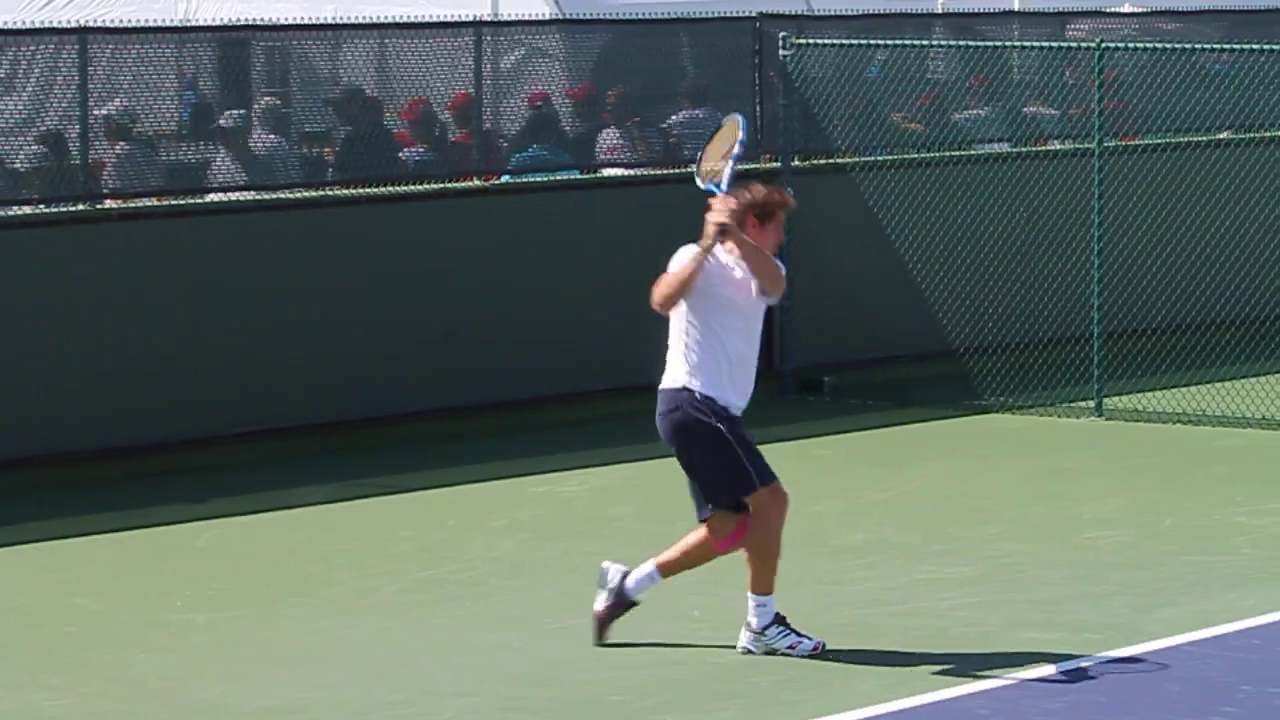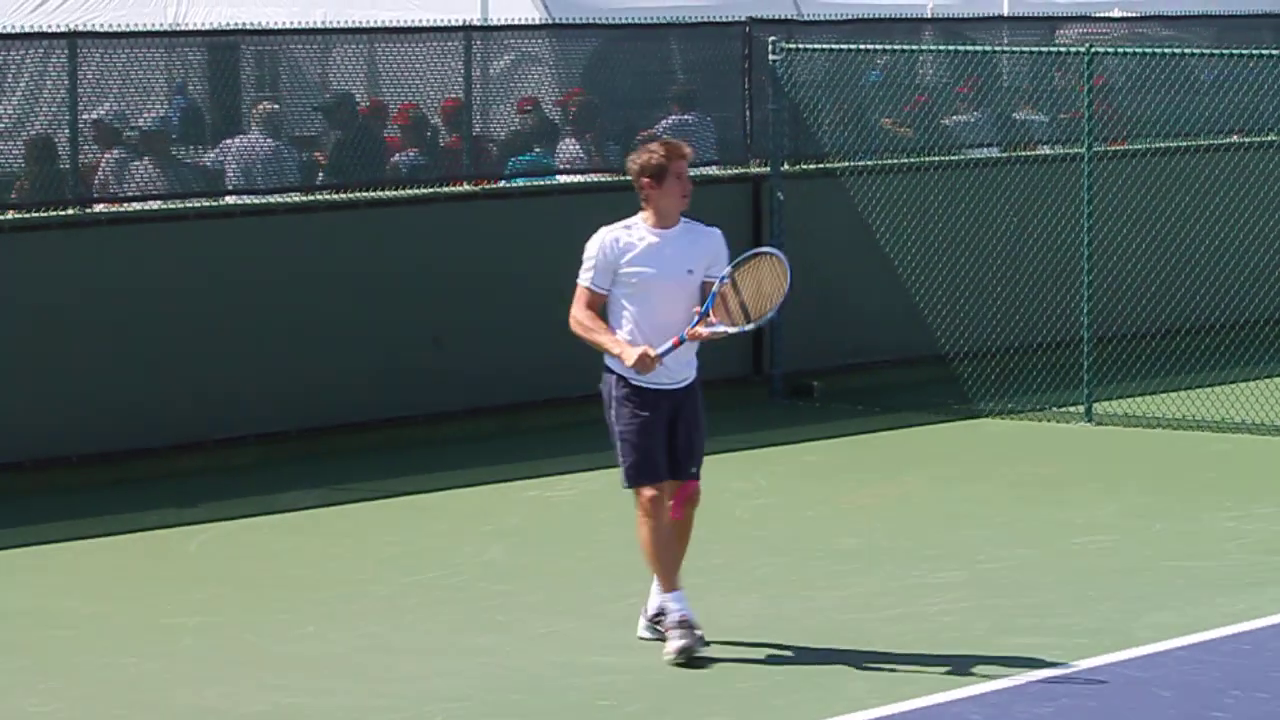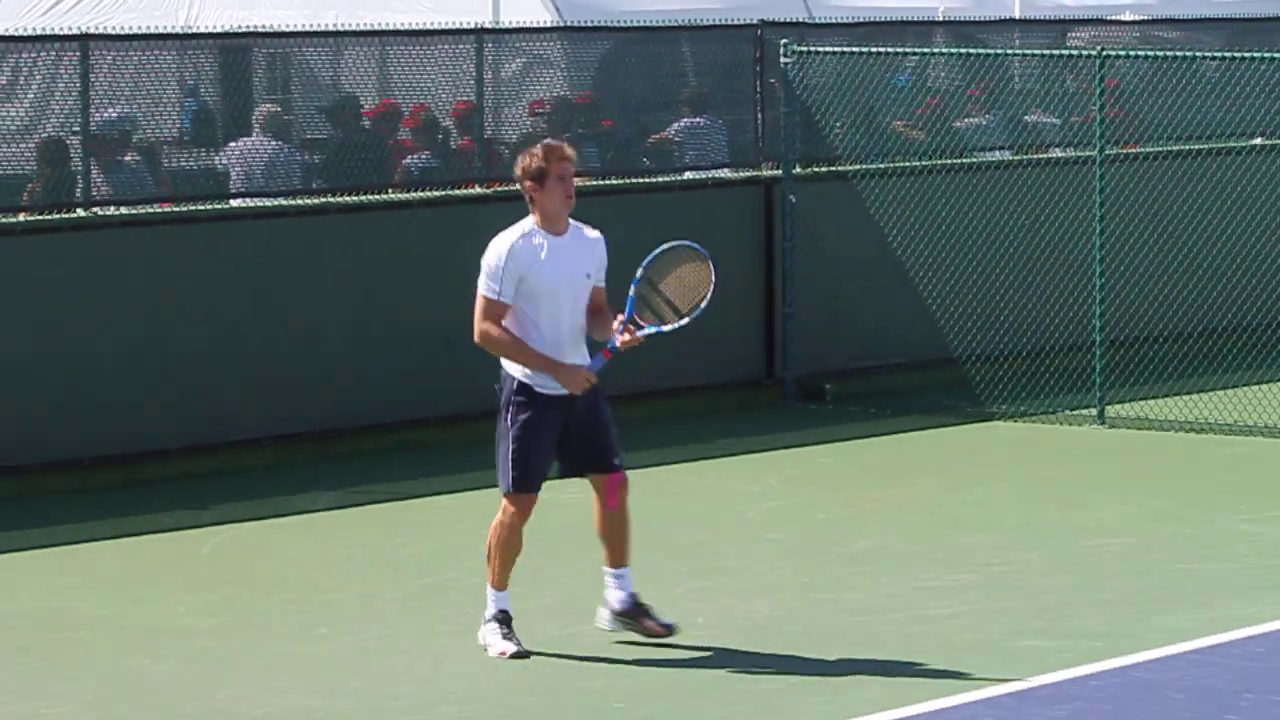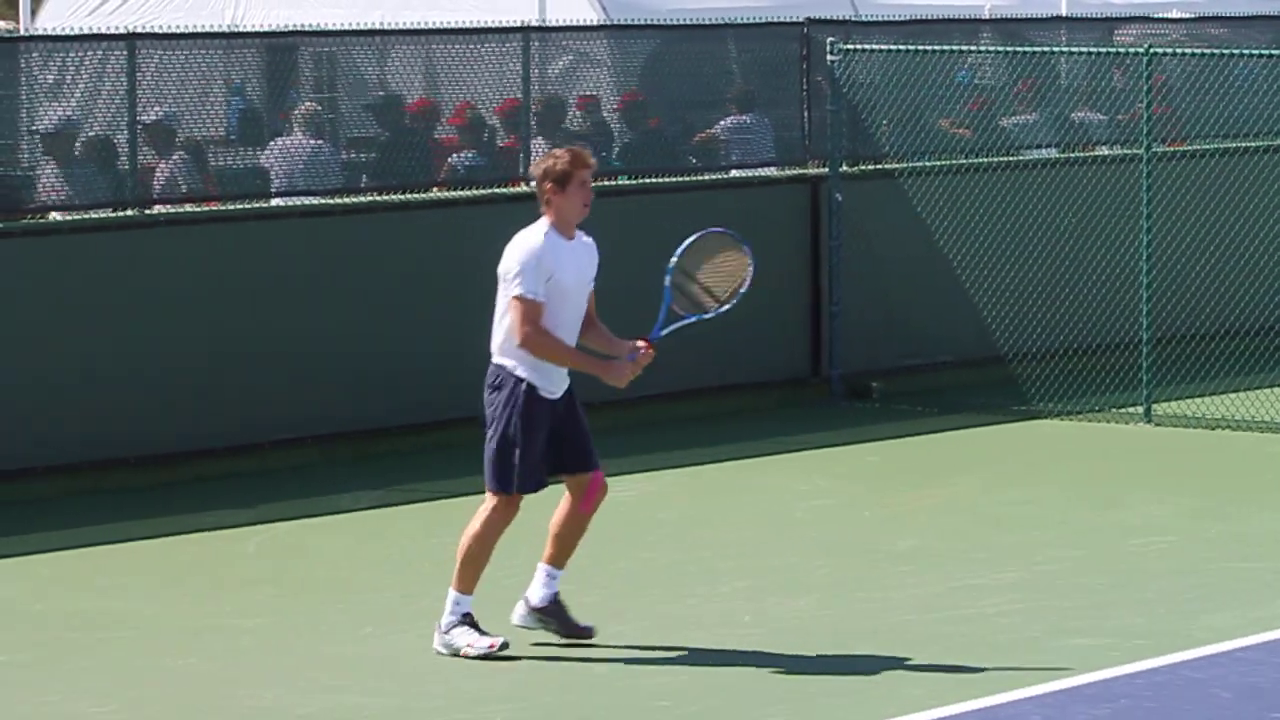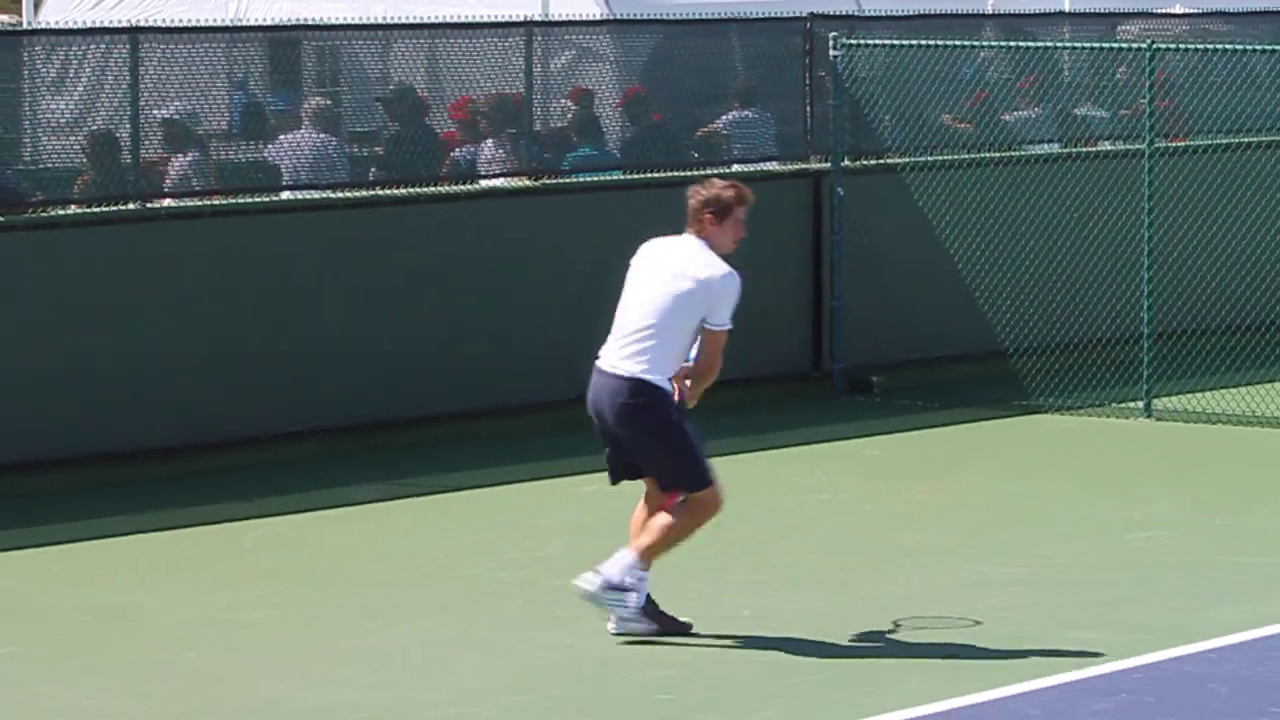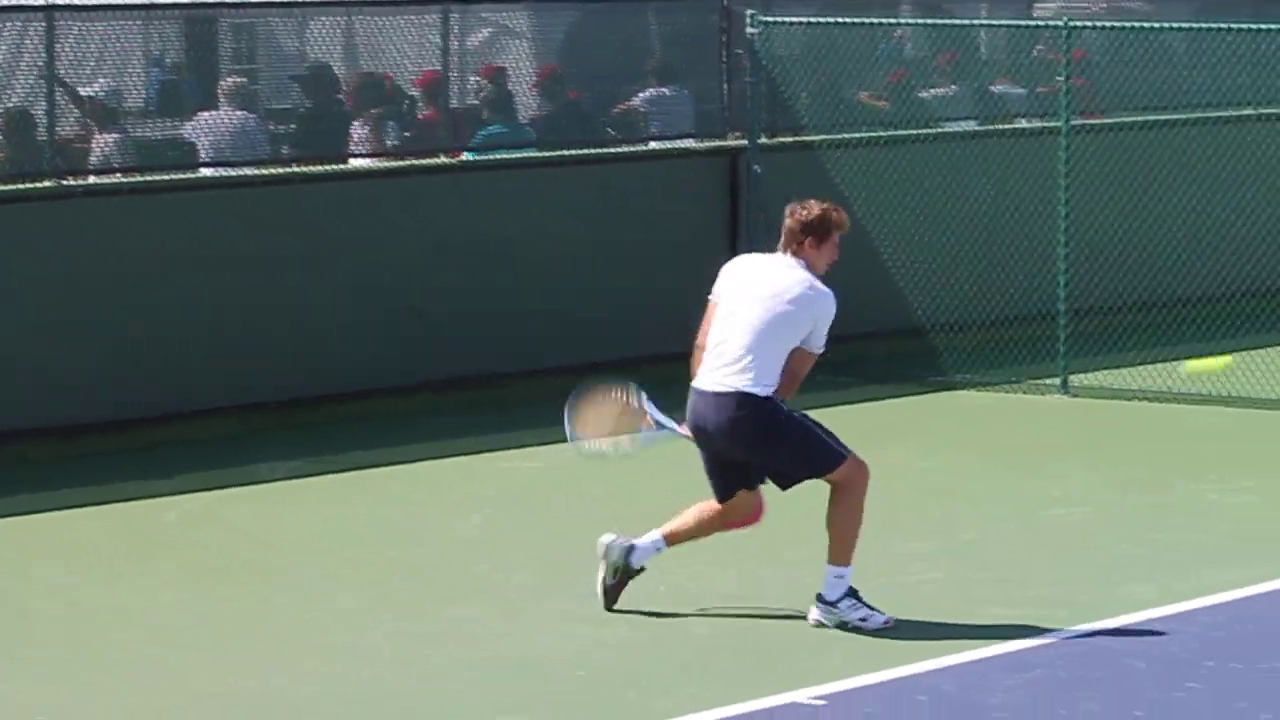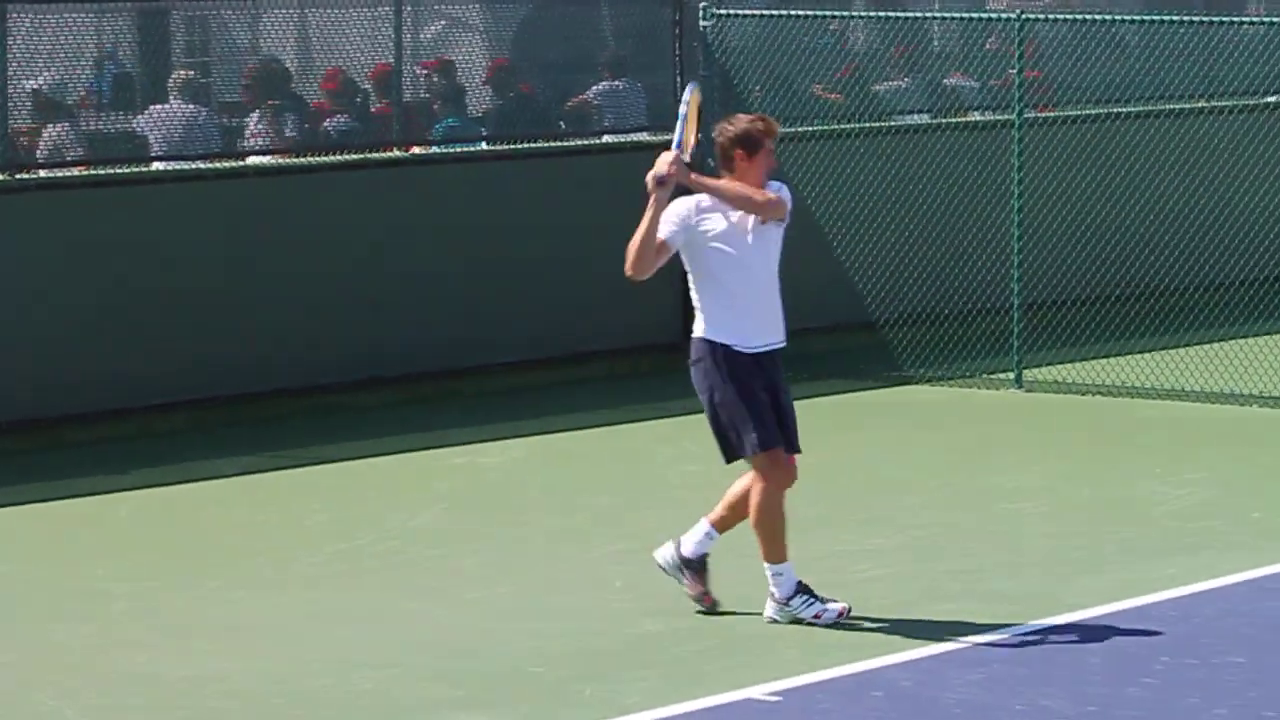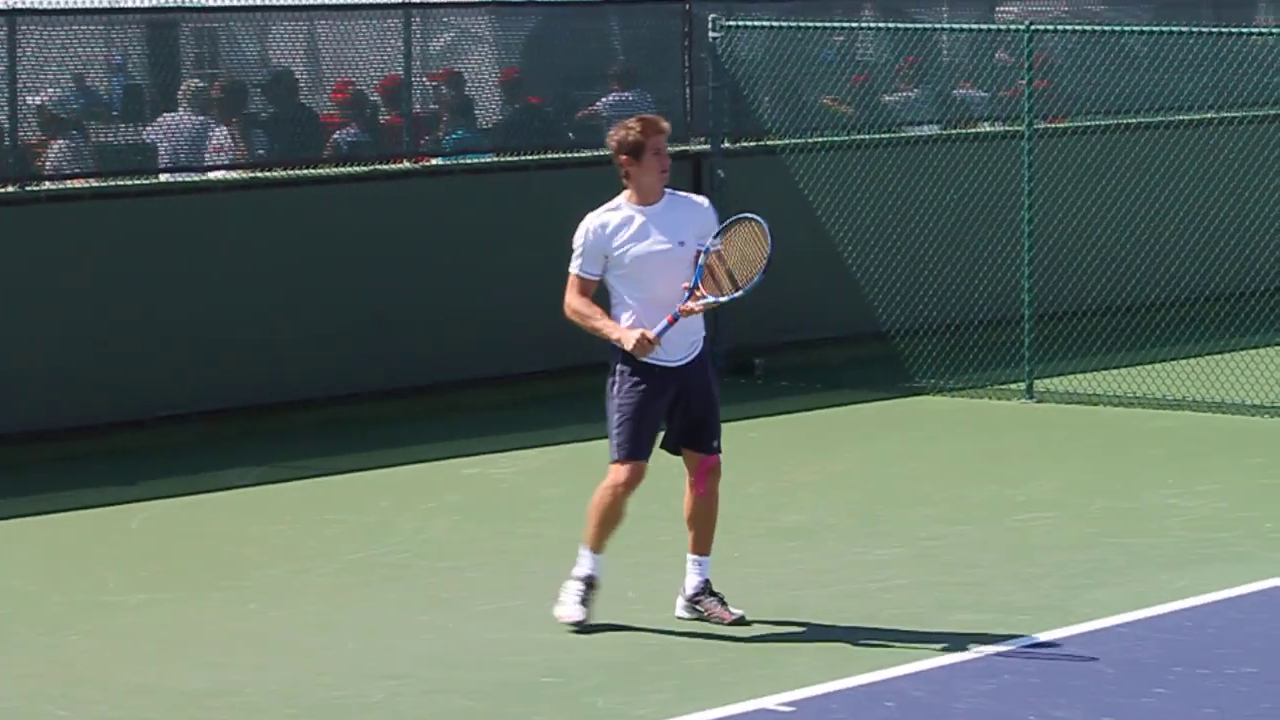
dt=0.5s
person 1, frame 1
left shoulder: (761, 269)
right shoulder: (697, 257)
left elbow: (772, 284)
right elbow: (662, 301)
left wrist: (738, 235)
right wrist: (707, 245)
left hip: (717, 411)
right hip: (691, 403)
left knee: (731, 530)
right knee: (772, 501)
left ankle: (625, 584)
right ankle: (762, 625)
person 1, frame 2
left shoulder: (709, 240)
right shoulder: (610, 242)
right elbow: (580, 315)
left wrist: (709, 326)
right wrist: (623, 348)
left hip: (683, 385)
right hip: (631, 386)
left knee: (685, 495)
right knee: (651, 497)
left ankle: (664, 609)
right ankle: (663, 611)
person 1, frame 3
left shoulder: (591, 242)
right shoulder: (510, 249)
right elbow: (485, 330)
left wrist: (614, 329)
right wrist: (556, 368)
left hip: (579, 387)
right hip: (530, 391)
left knee: (613, 487)
right knee: (517, 506)
left ankle: (620, 601)
right ankle: (495, 615)
person 1, frame 4
left shoulder: (584, 247)
right shoulder: (529, 250)
left elbow: (584, 323)
right elbow: (532, 334)
left wrist: (623, 350)
right wrist: (606, 368)
left hip: (552, 391)
right hip: (518, 386)
left knee: (590, 486)
right knee: (504, 502)
left ankle: (539, 599)
right ankle: (454, 619)
person 1, frame 5
left shoulder: (652, 249)
right shoulder: (721, 277)
right elbow: (709, 363)
right wrist: (694, 386)
left hip: (604, 383)
right hip: (638, 394)
left knee: (663, 491)
right knee: (704, 499)
left ankle: (631, 602)
right ankle: (614, 577)
person 1, frame 6
left shoulder: (740, 266)
right shoulder: (819, 297)
left elbow: (703, 341)
right elbow: (792, 376)
left hip: (704, 406)
right hip: (744, 407)
left knee: (738, 508)
right knee: (853, 475)
left ankle: (634, 551)
right ankle: (835, 597)
person 1, frame 7
left shoulder: (774, 199)
right shoulder: (687, 212)
left elbow: (765, 203)
right elbow: (637, 269)
left wrist: (695, 179)
right wrist: (657, 199)
left hip: (762, 356)
right hip: (719, 356)
left knee: (775, 473)
right knee: (773, 470)
left ankle: (689, 550)
right ankle: (784, 594)
person 1, frame 8
left shoulder: (698, 210)
right shoulder: (598, 226)
right elbow: (575, 301)
left wrist: (704, 297)
right wrist: (621, 333)
left hip: (691, 360)
right hip: (637, 365)
left knee: (705, 470)
right knee: (625, 474)
left ankle: (697, 587)
right ankle: (583, 576)
